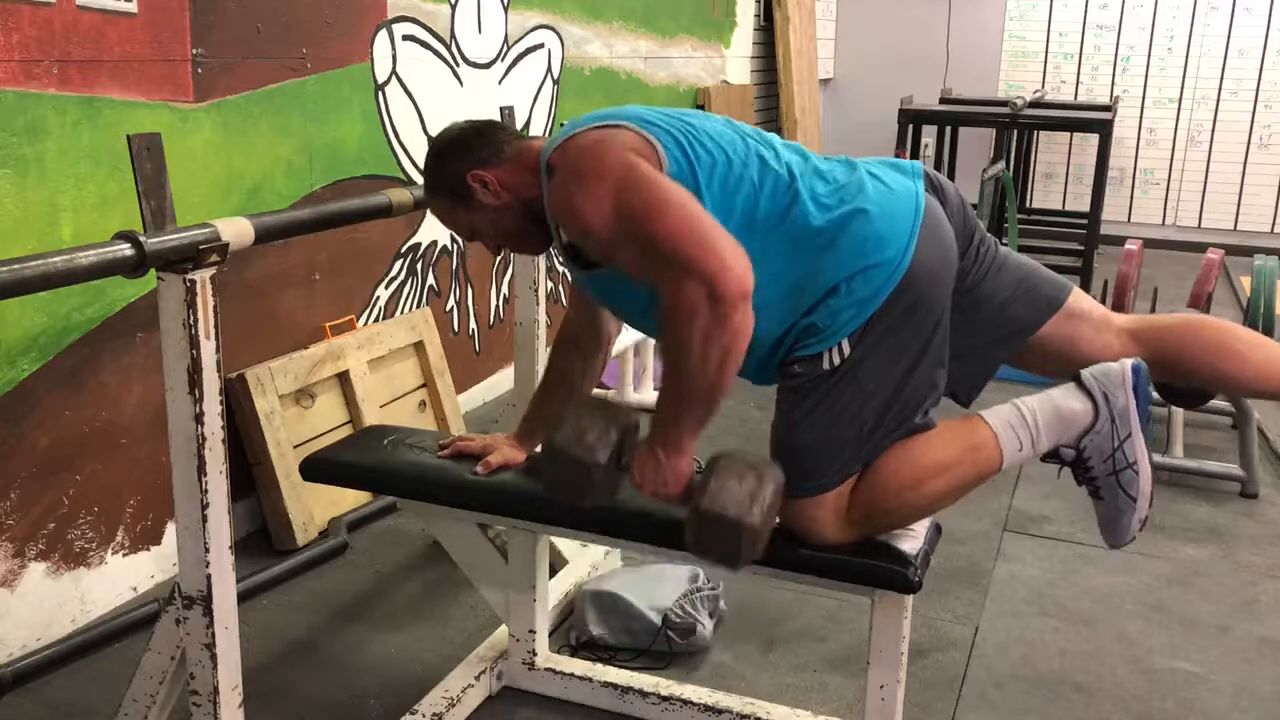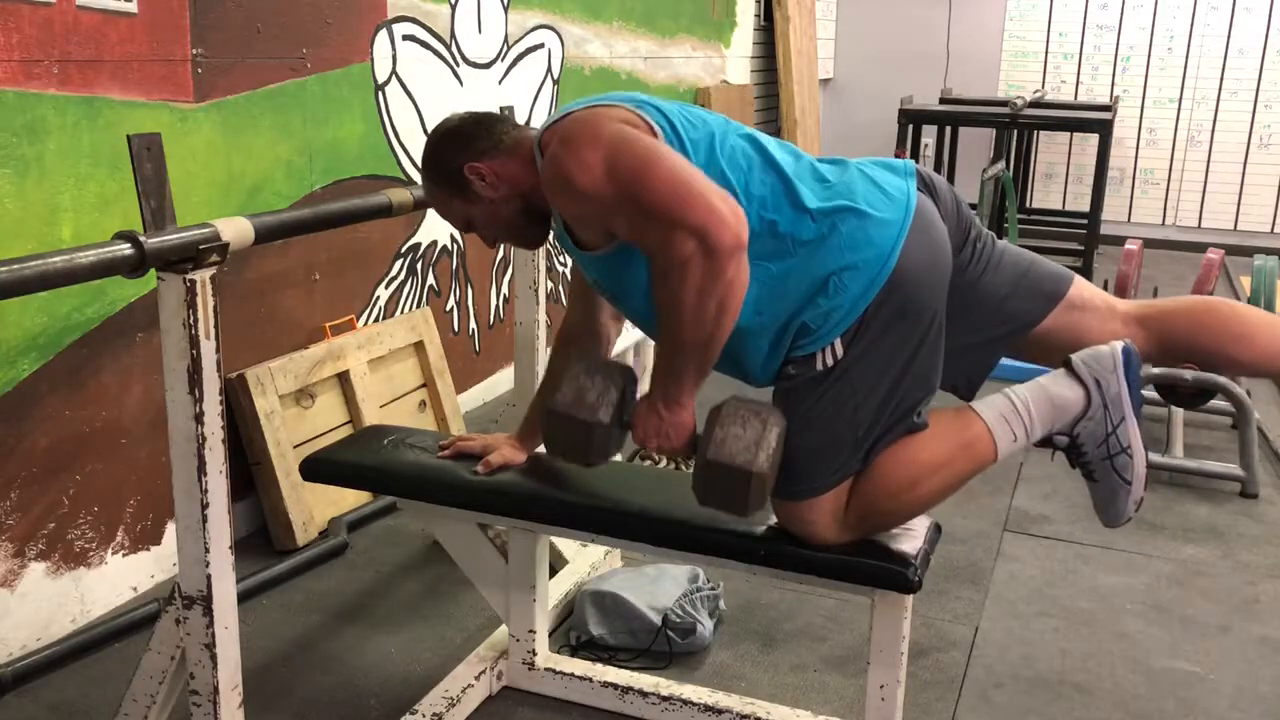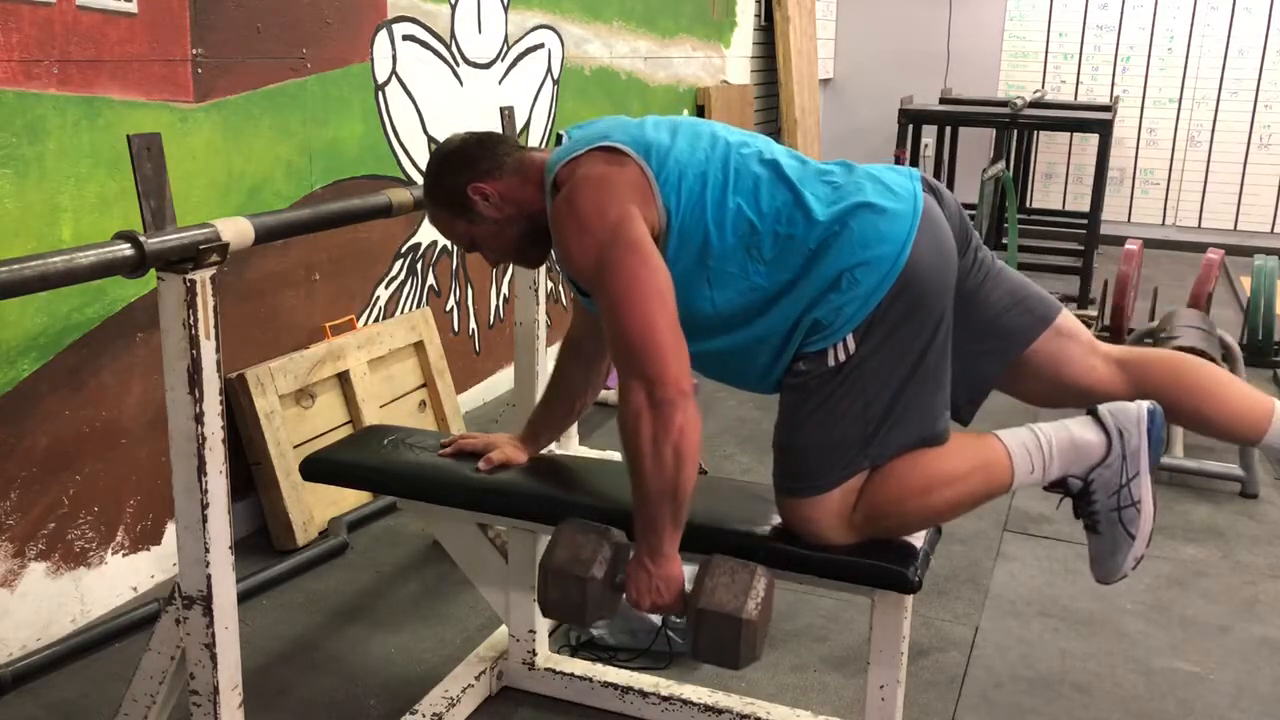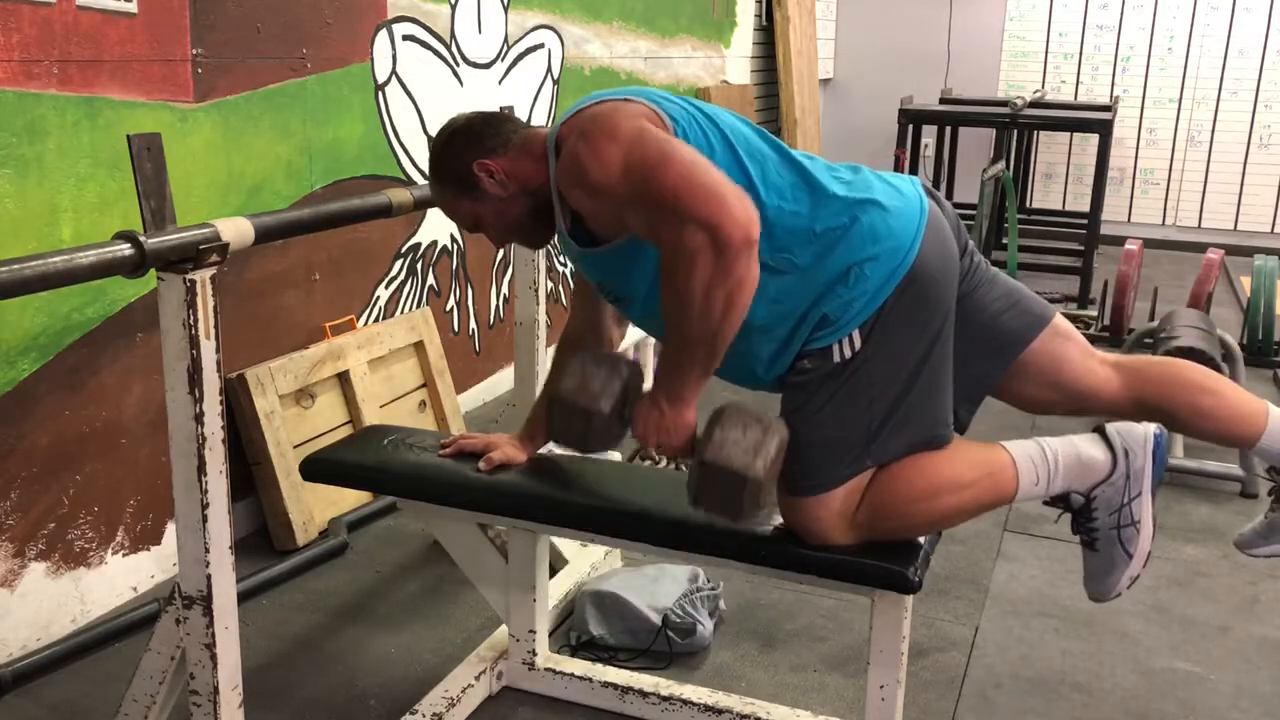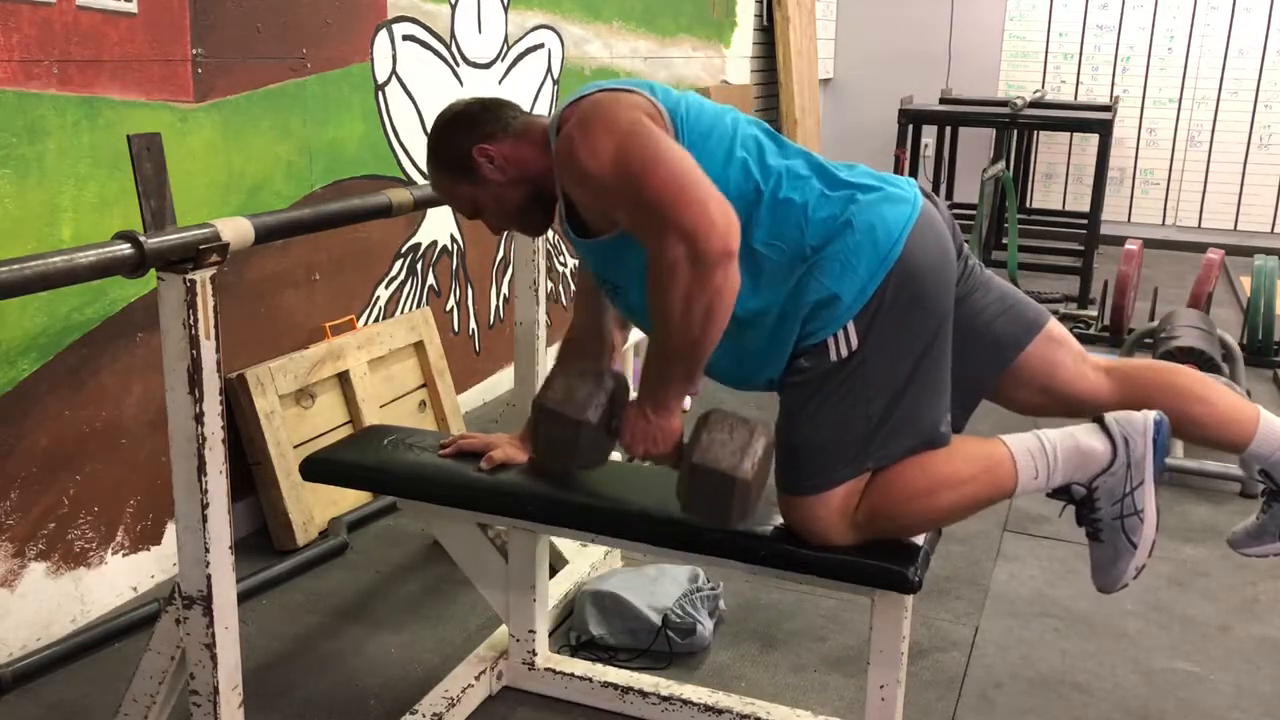
dt=1s
person 1, frame 1
left shoulder: (582, 186)
right shoulder: (589, 184)
left elbow: (719, 285)
right elbow: (588, 331)
left wrist: (671, 442)
right wrist: (523, 439)
left hip: (867, 275)
right hip: (908, 214)
left knee: (820, 516)
right knee: (1124, 339)
left ankle: (1065, 418)
person 1, frame 2
left shoulder: (577, 160)
right shoulder: (586, 190)
left elbow: (716, 239)
right elbow: (588, 327)
left wrist: (671, 398)
right wrist: (524, 438)
left hip: (859, 275)
right hip: (903, 214)
left knee: (818, 516)
right knee: (1133, 327)
left ankle: (1058, 405)
person 1, frame 3
left shoulder: (585, 209)
right shoulder: (594, 172)
left elbow: (660, 389)
right elbow: (592, 337)
left wrist: (656, 554)
right wrist: (527, 441)
left hip: (867, 274)
right hip: (906, 222)
left knee: (823, 517)
right knee: (1102, 370)
left ankle: (1078, 450)
person 1, frame 4
left shoulder: (591, 151)
right shoulder: (584, 202)
left elbow: (727, 232)
right elbow: (590, 338)
left wrist: (678, 394)
right wrist: (526, 441)
left hip: (867, 278)
right hip: (905, 238)
left knee: (823, 515)
right knee: (1098, 379)
left ankle: (1084, 469)
person 1, frame 5
left shoulder: (593, 138)
right shoulder: (585, 198)
left elbow: (708, 246)
right elbow: (595, 333)
left wrist: (660, 406)
right wrist: (528, 438)
left hip: (862, 275)
right hip: (902, 238)
left knee: (825, 517)
right knee: (1090, 380)
left ankle: (1086, 460)
